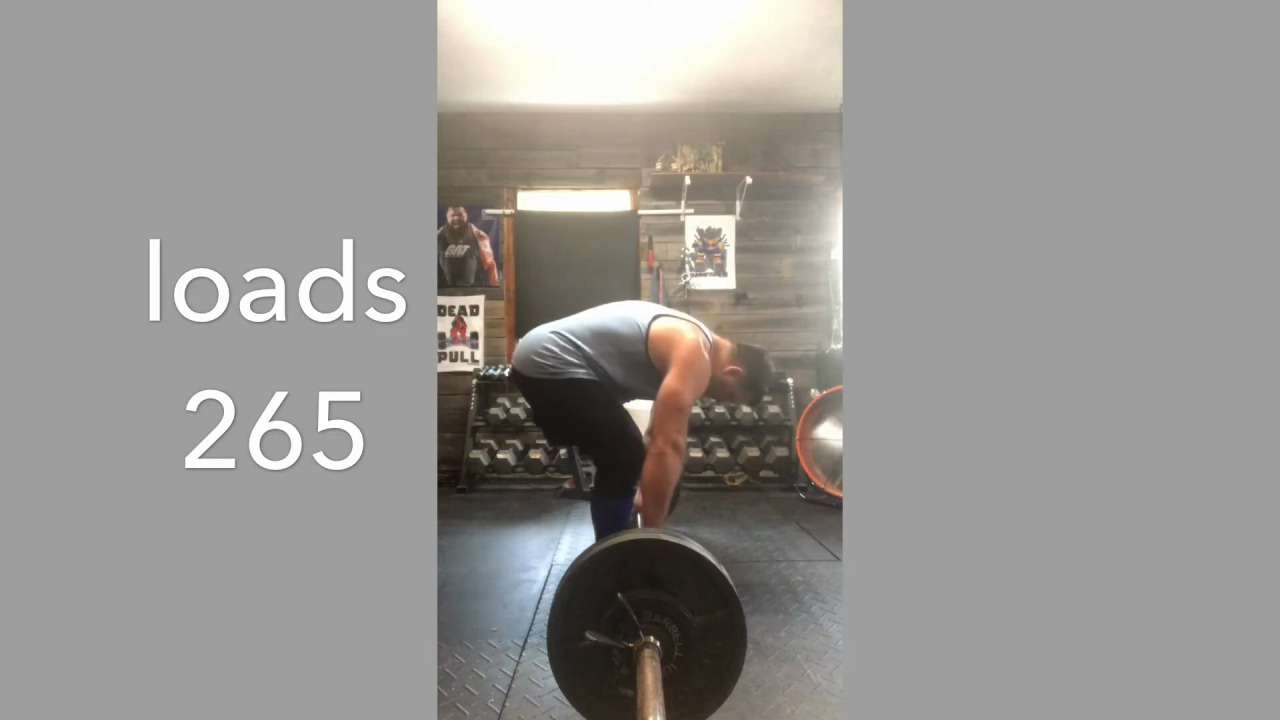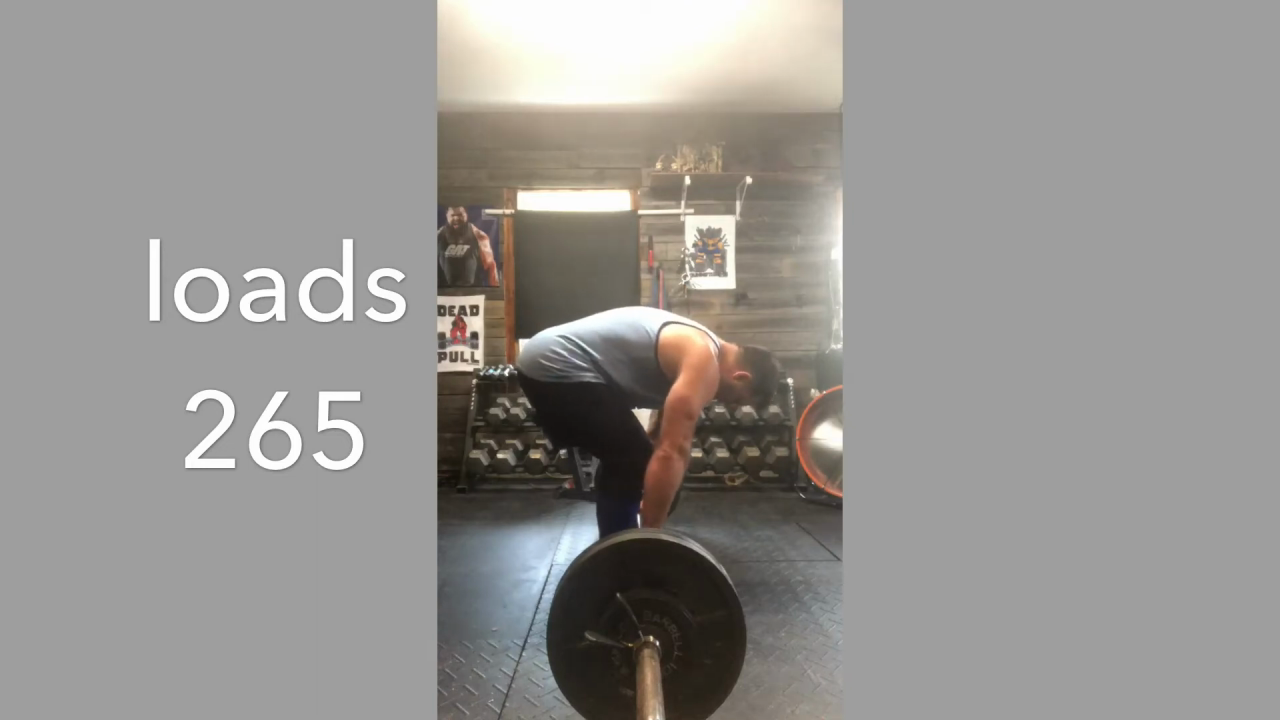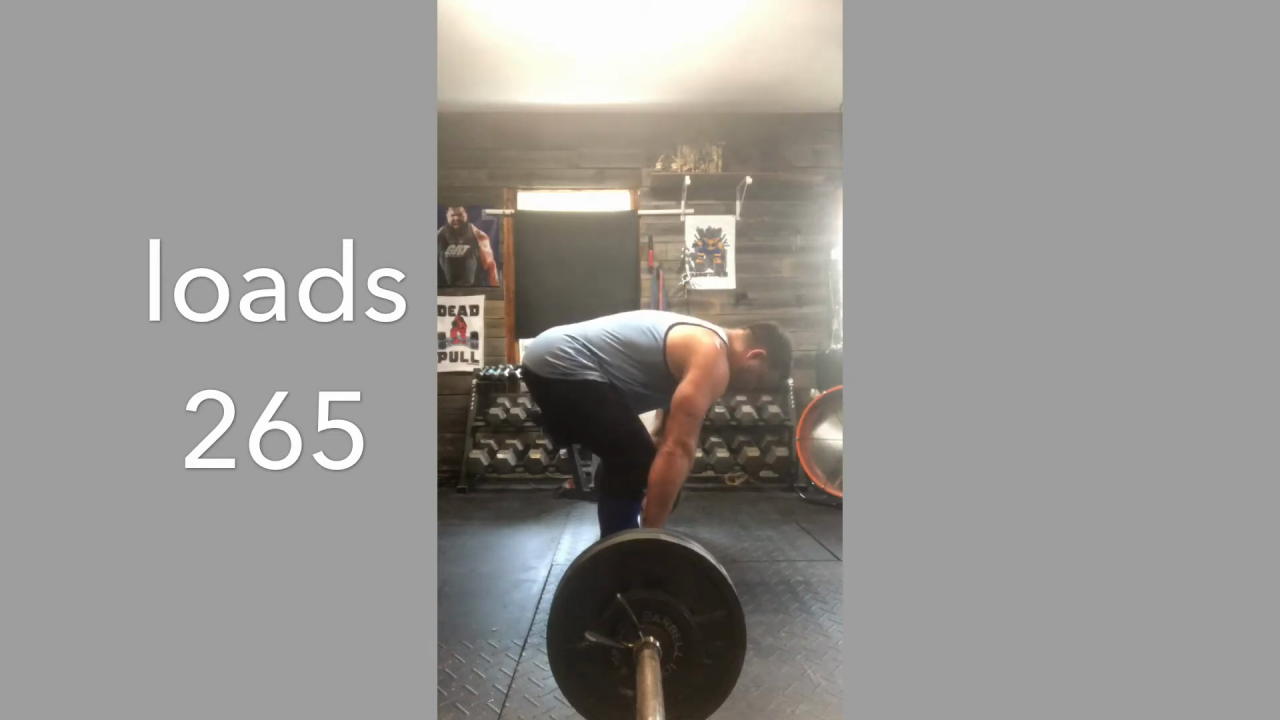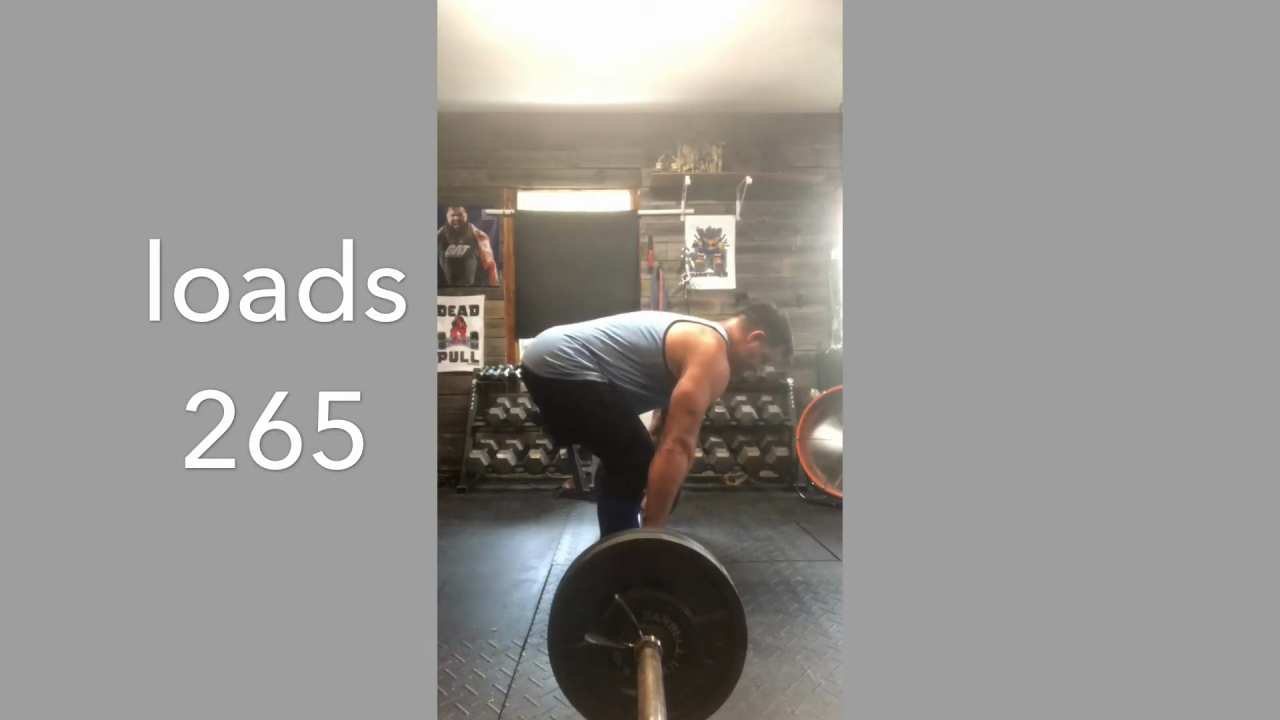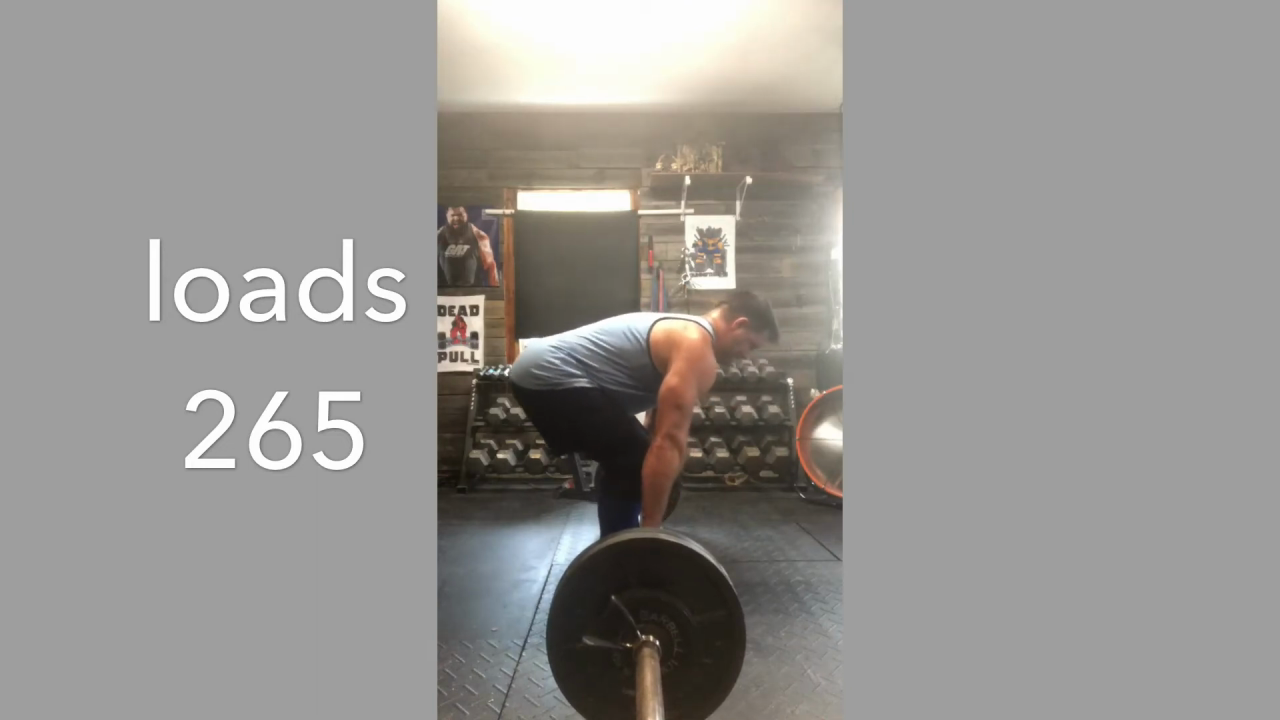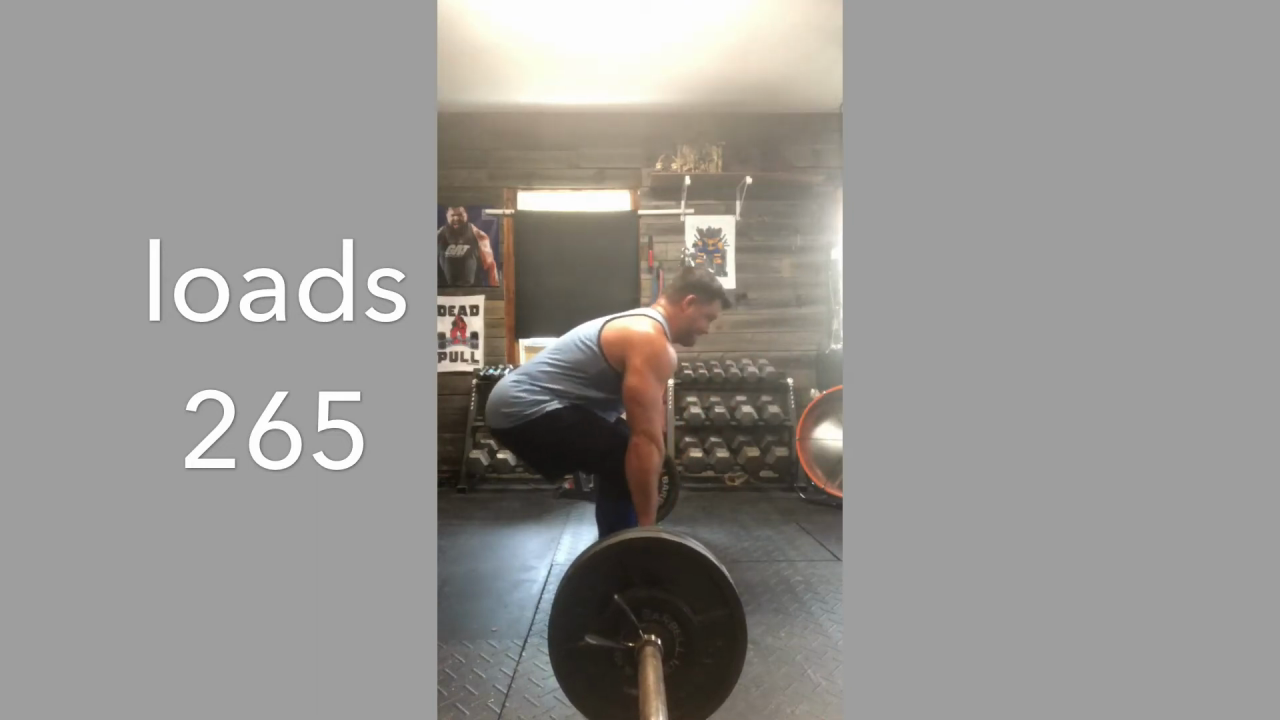
dt=0.7s
person 1, frame 1
left shoulder: (690, 340)
right shoulder: (695, 355)
left elbow: (658, 436)
right elbow: (668, 447)
left wrist: (643, 490)
left hip: (537, 357)
right hip: (550, 364)
left knee: (619, 457)
right knee: (624, 459)
person 1, frame 2
left shoulder: (696, 346)
right shoulder: (704, 362)
left elbow: (660, 440)
right elbow: (672, 452)
left wrist: (647, 496)
left hip: (542, 359)
right hip: (556, 367)
left knee: (623, 458)
right knee: (631, 461)
person 1, frame 3
left shoulder: (701, 341)
right shoulder: (712, 358)
left elbow: (668, 439)
right elbow: (678, 449)
right wrist: (651, 532)
left hip: (547, 358)
right hip: (562, 366)
left knee: (625, 459)
right knee: (634, 461)
person 1, frame 4
left shoulder: (699, 337)
right shoulder: (712, 354)
left elbow: (665, 435)
right elbow: (678, 446)
right wrist: (652, 530)
left hip: (547, 358)
right hip: (561, 366)
left knee: (625, 458)
right knee: (633, 461)
person 1, frame 5
left shoulder: (684, 332)
right shoulder: (697, 348)
left elbow: (661, 431)
right elbow: (669, 442)
right wrist: (650, 529)
left hip: (538, 368)
right hip: (549, 375)
left knee: (626, 459)
right knee: (633, 463)
person 1, frame 6
left shoulder: (643, 327)
right shoulder: (652, 342)
left elbow: (637, 434)
right elbow: (646, 439)
right wrist: (646, 525)
left hip: (519, 401)
right hip: (524, 408)
left knee: (619, 458)
right knee: (625, 465)
